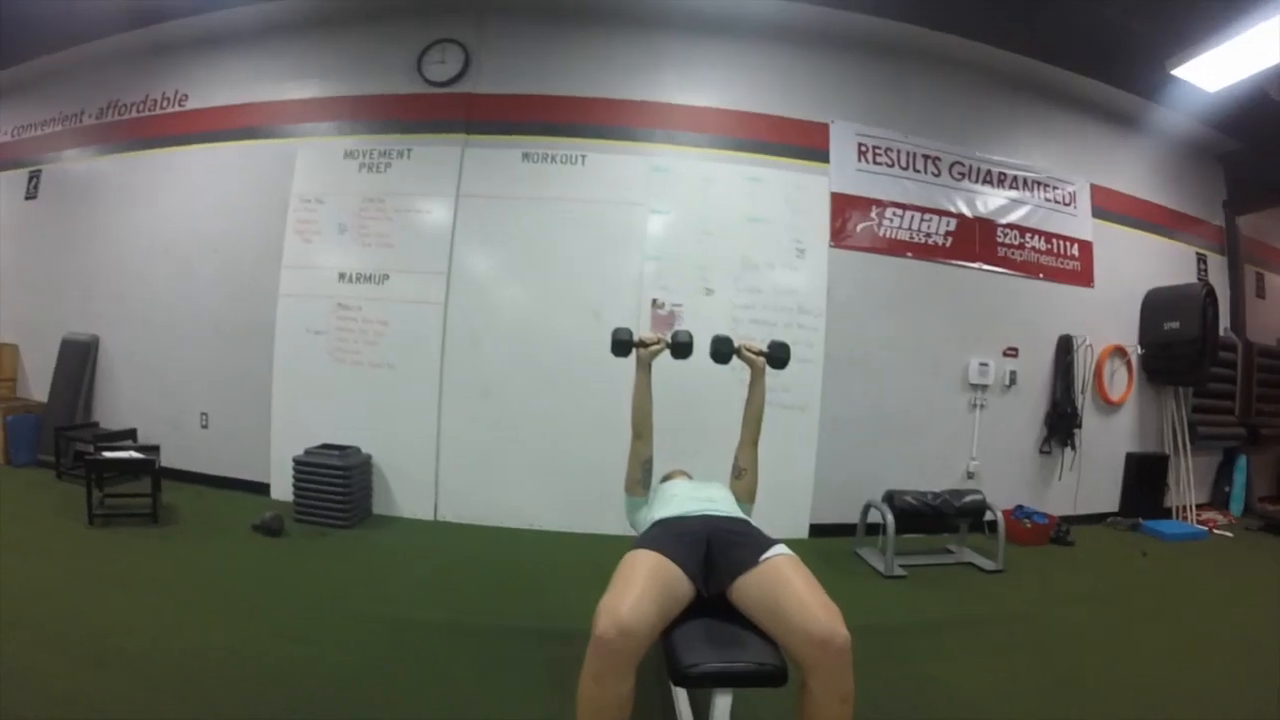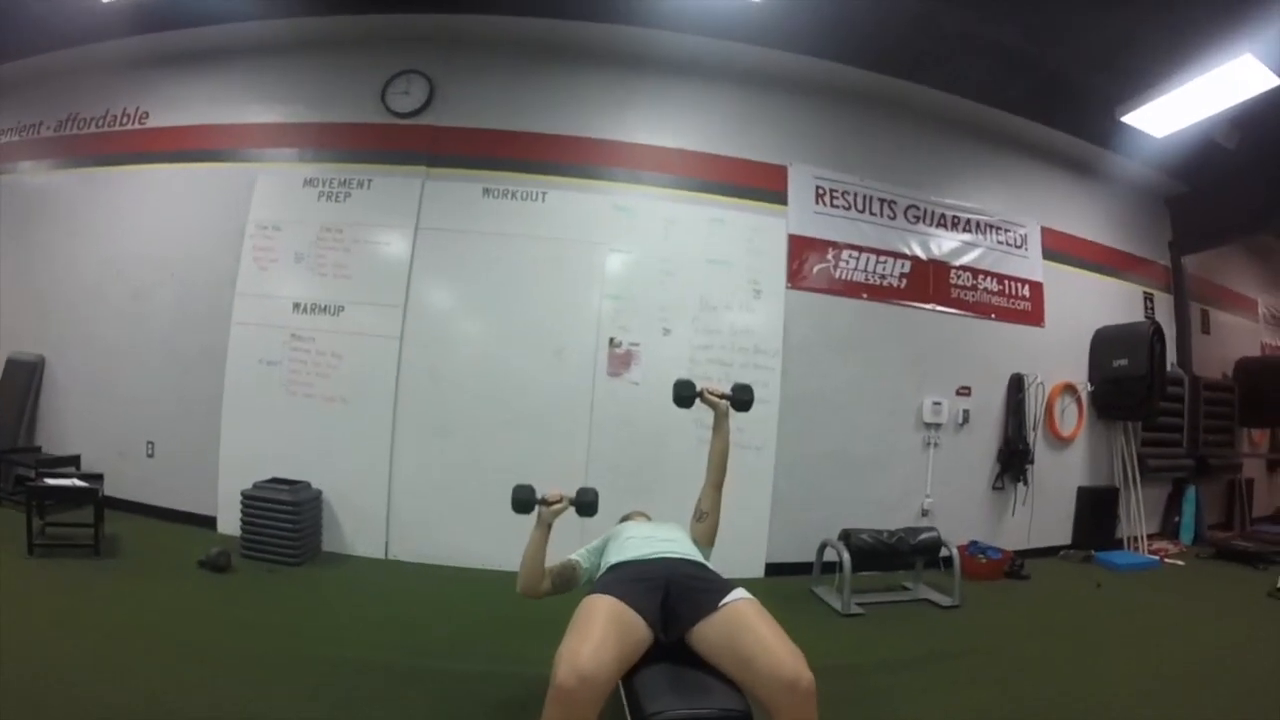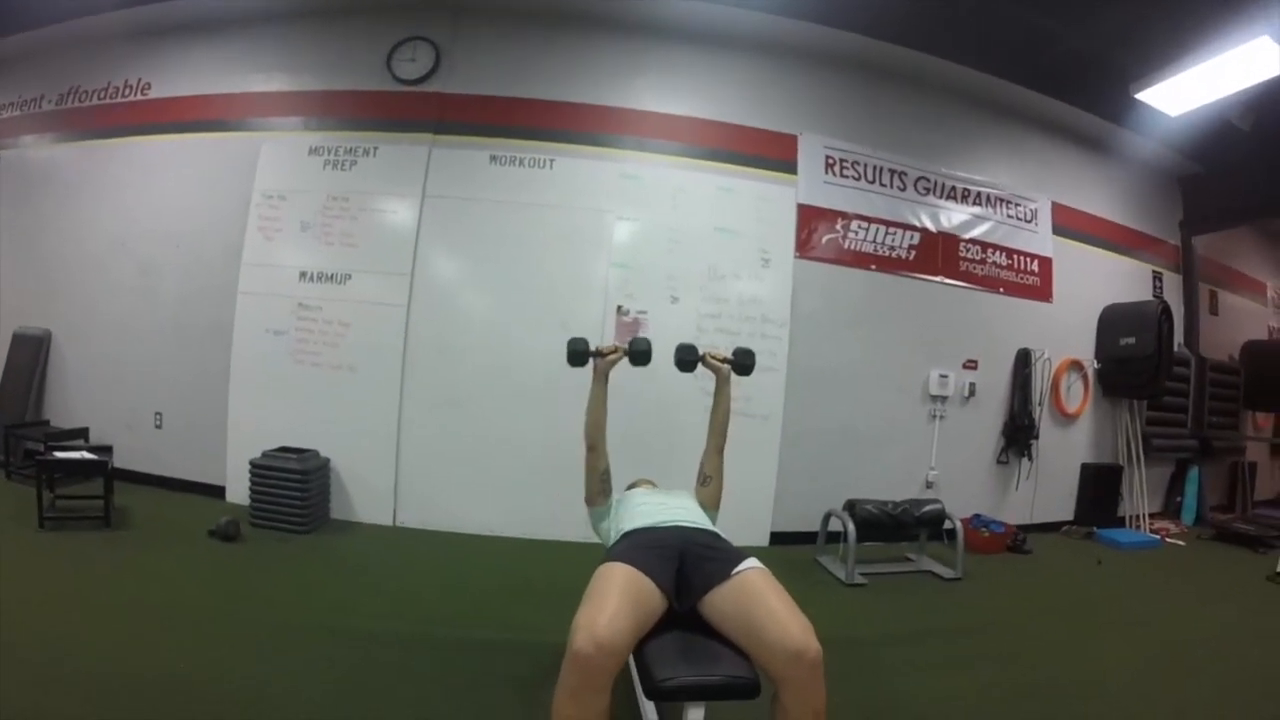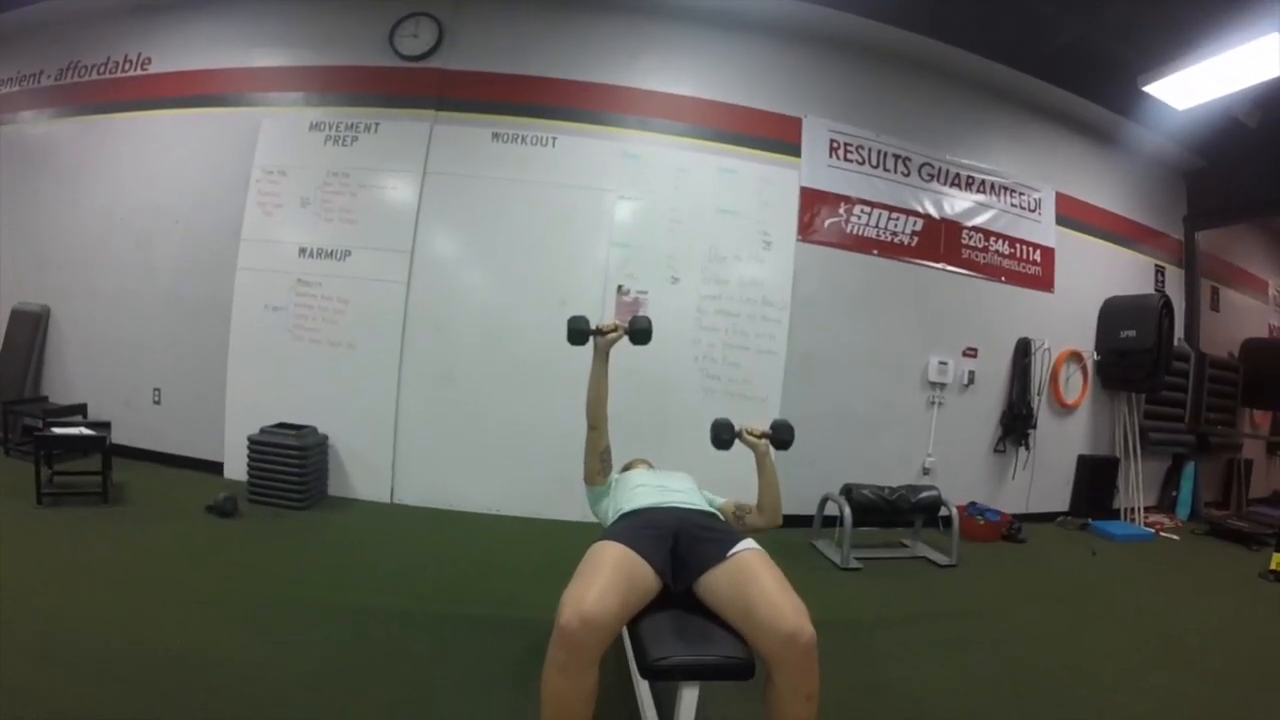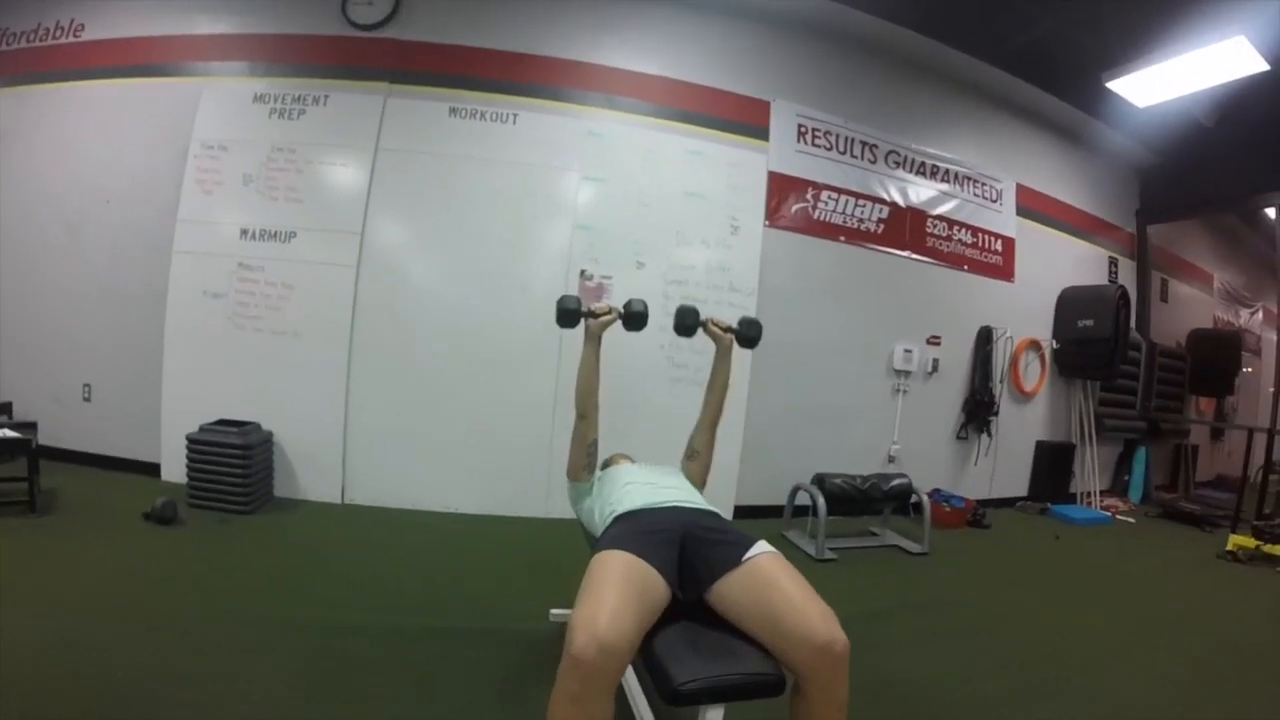
dt=1s
person 1, frame 1
left shoulder: (729, 497)
right shoulder: (649, 504)
left elbow: (748, 442)
right elbow: (641, 438)
left wrist: (758, 373)
right wrist: (643, 367)
left knee: (832, 642)
right knee: (612, 635)
person 1, frame 2
left shoulder: (686, 538)
right shoulder: (605, 545)
left elbow: (713, 486)
right elbow: (532, 586)
left wrist: (721, 418)
right wrist: (544, 523)
left knee: (796, 685)
right knee: (572, 683)
person 1, frame 3
left shoulder: (693, 504)
right shoulder: (612, 512)
left elbow: (714, 450)
right elbow: (595, 448)
left wrist: (723, 381)
right wrist: (599, 377)
left knee: (804, 657)
right knee: (589, 652)
person 1, frame 4
left shoulder: (694, 488)
right shoulder: (611, 491)
left elbow: (767, 518)
right elbow: (597, 426)
left wrist: (763, 454)
right wrist: (602, 354)
left hip: (706, 528)
right hip: (637, 525)
left knee: (797, 640)
right knee: (575, 629)
person 1, frame 5
left shoulder: (681, 480)
right shoulder: (592, 491)
left elbow: (708, 421)
right elbow: (586, 416)
left wrist: (723, 351)
right wrist: (593, 339)
left hip: (708, 526)
left knee: (828, 649)
right knee: (591, 652)
